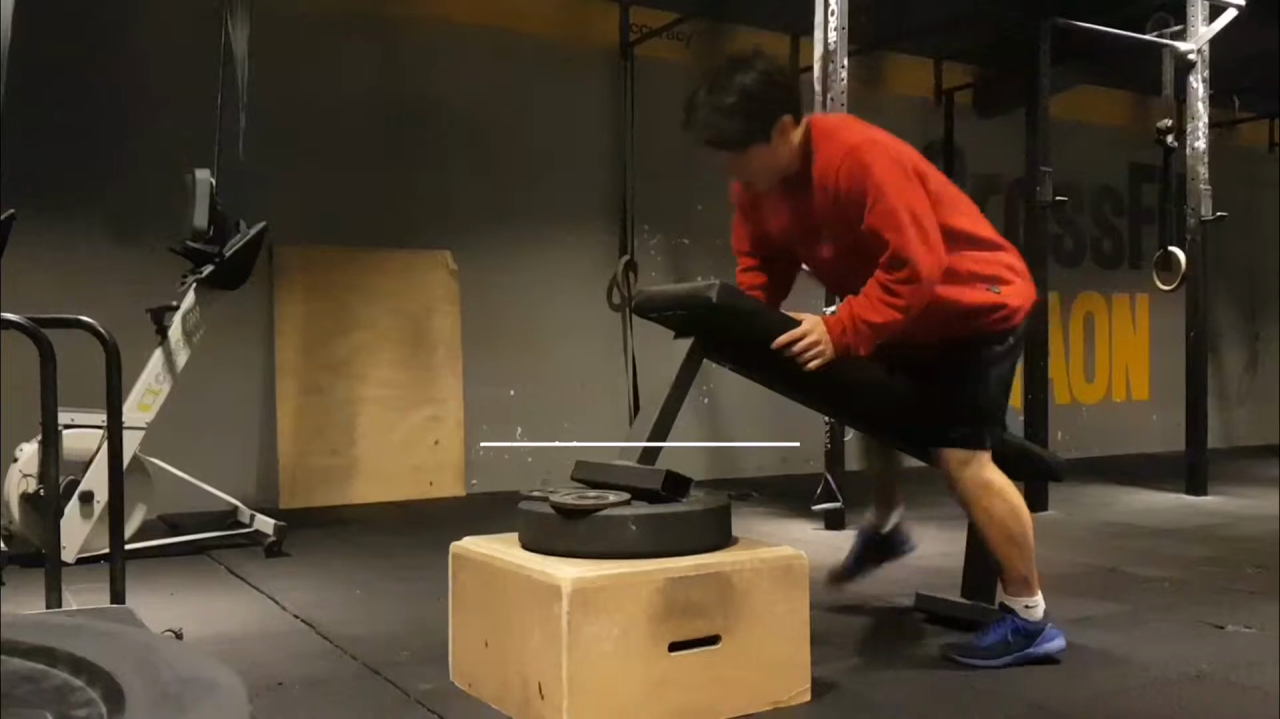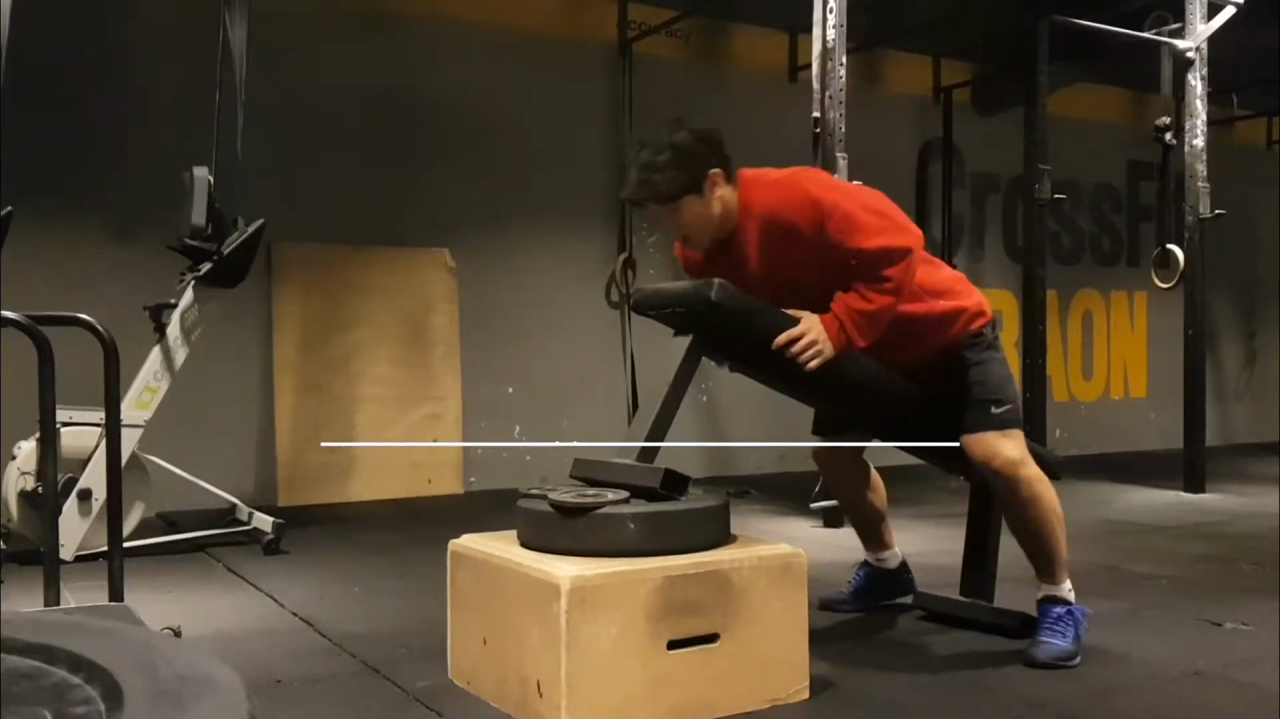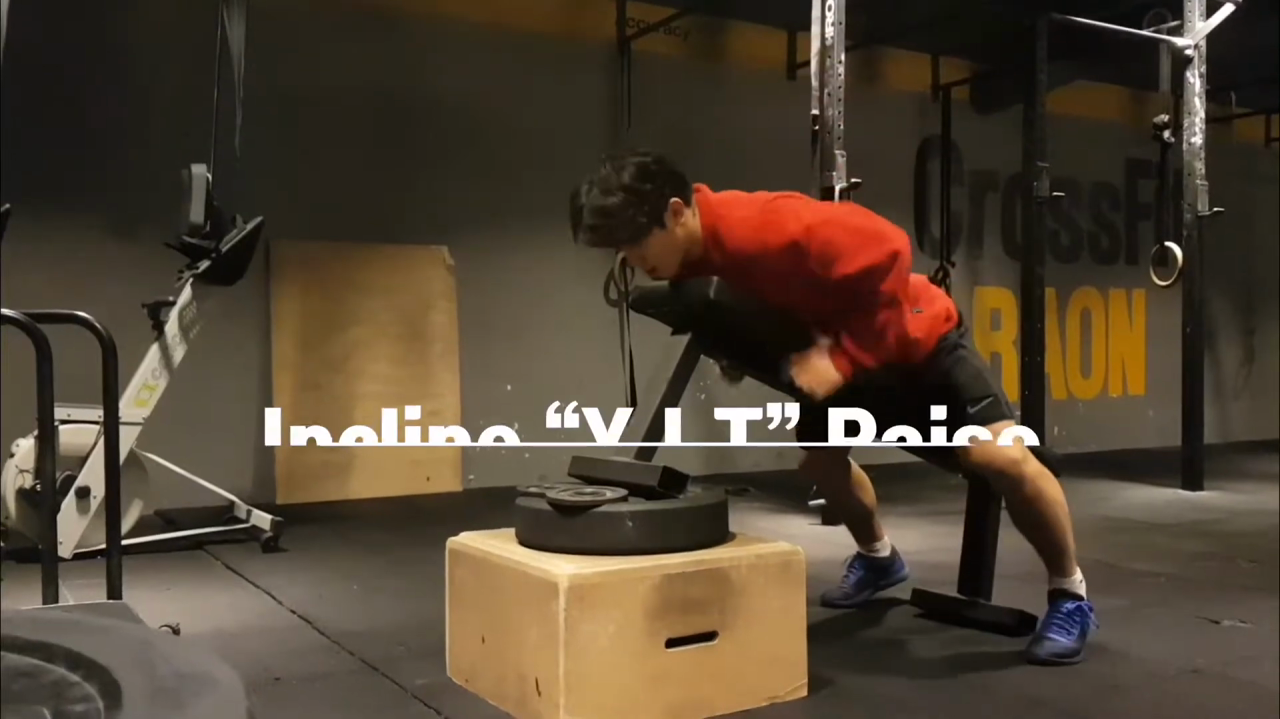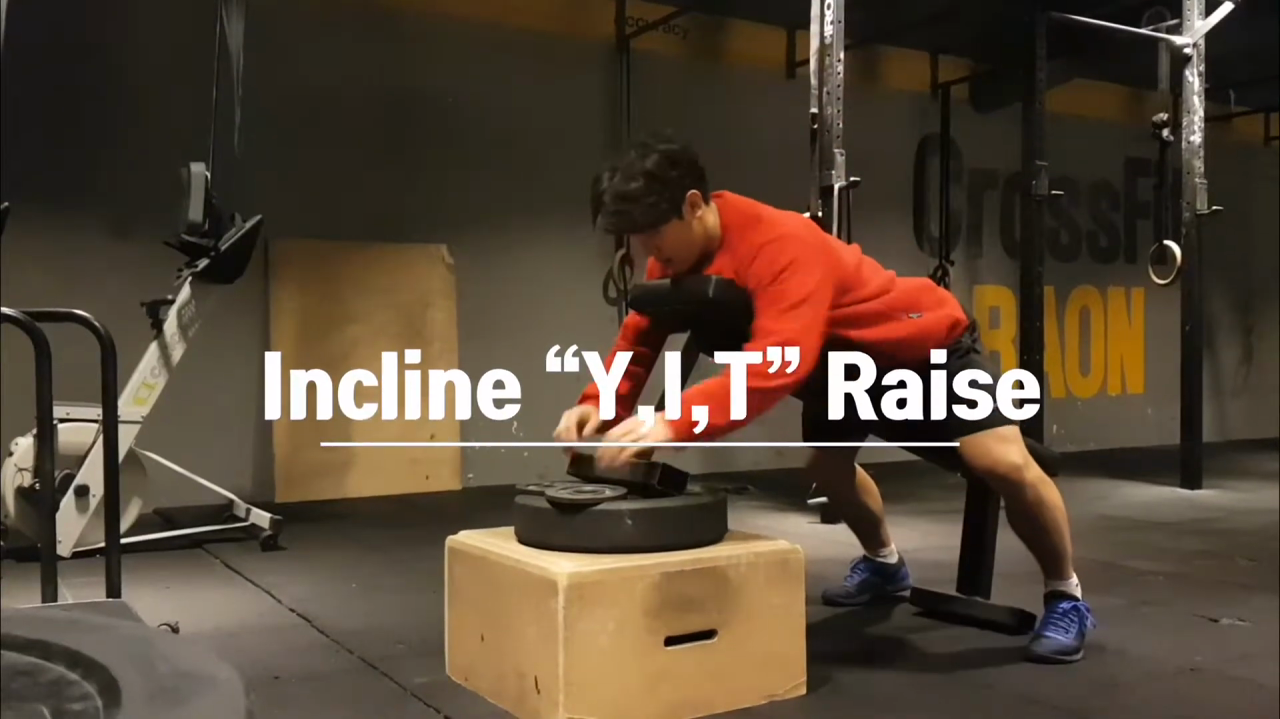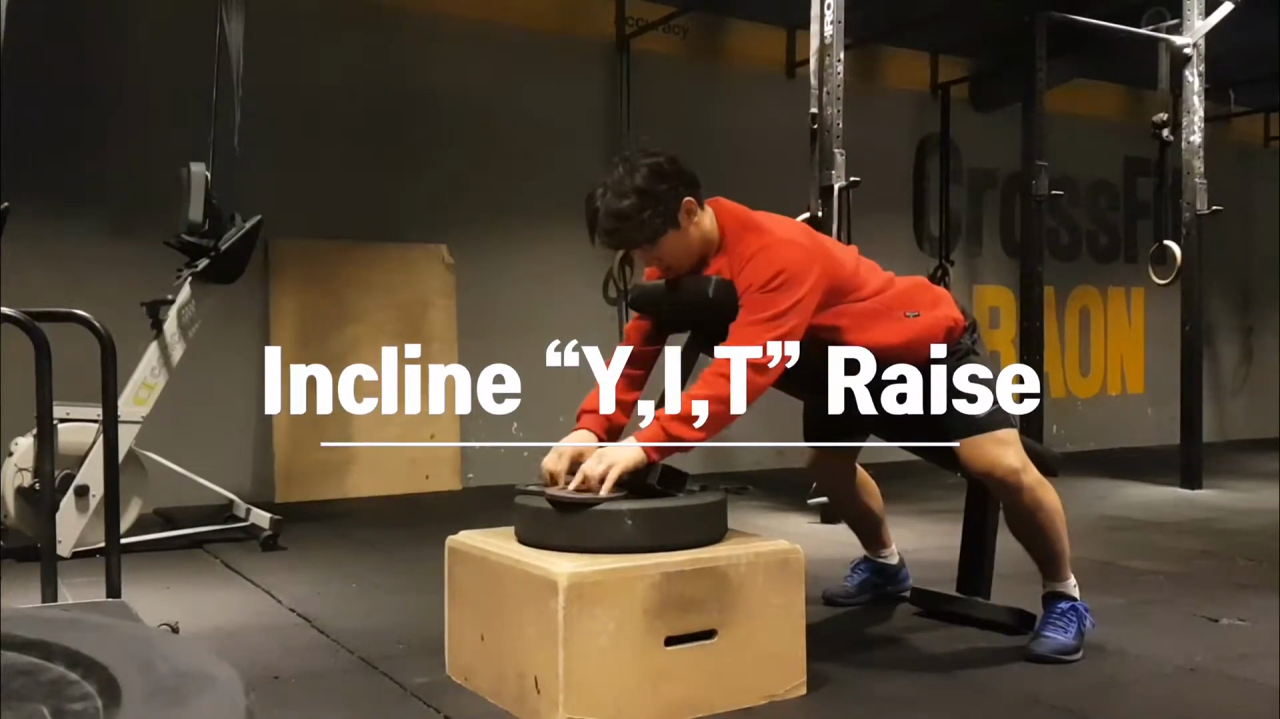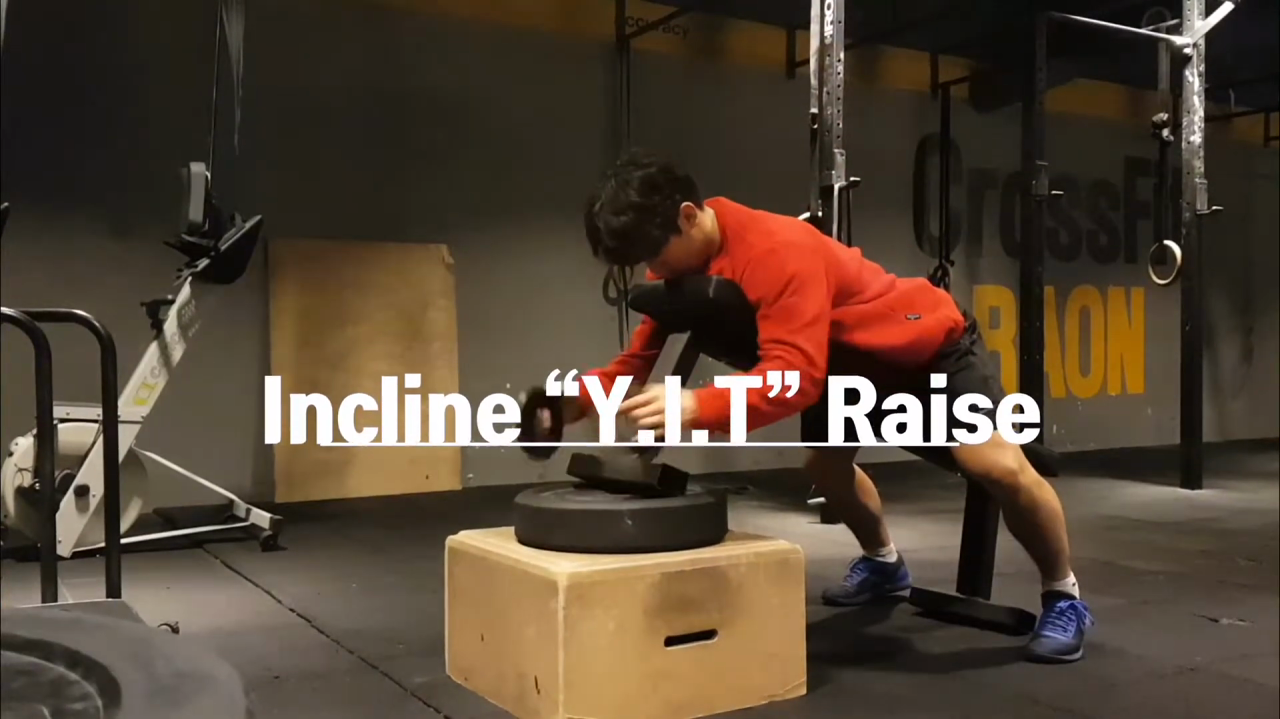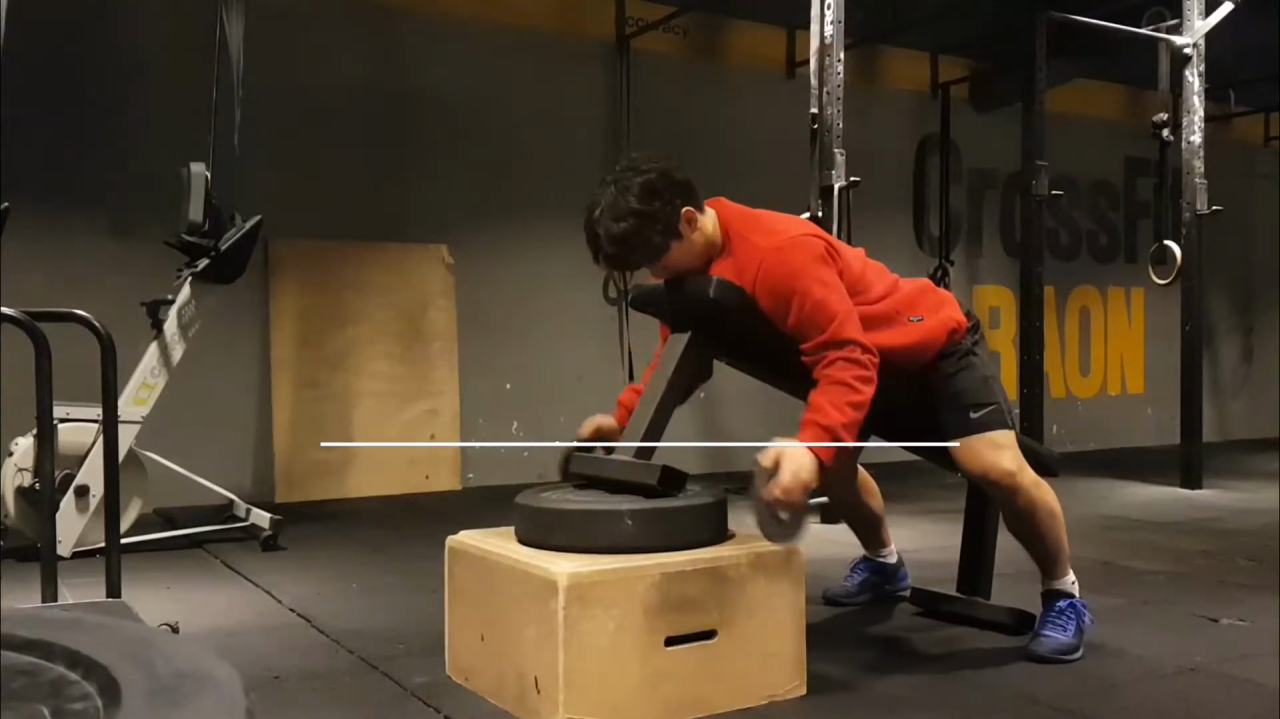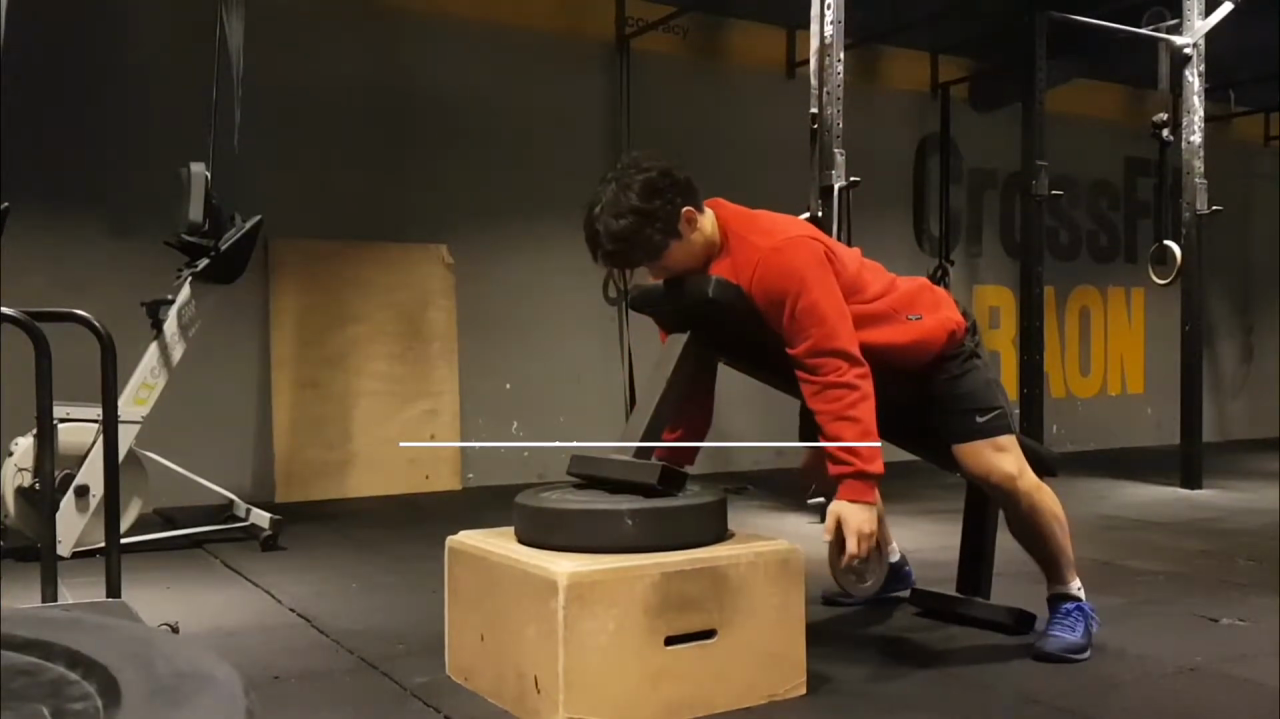
dt=0.4s
person 1, frame 1
left shoulder: (859, 156)
right shoulder: (752, 189)
left elbow: (915, 268)
right elbow: (759, 274)
left wrist: (842, 333)
left hip: (979, 307)
right hip: (903, 322)
left knee: (961, 458)
left ankle: (1027, 619)
right ankle: (884, 527)
person 1, frame 2
left shoulder: (794, 196)
right shoulder: (698, 253)
left elbow: (895, 247)
left wrist: (837, 328)
left hip: (948, 328)
right hip: (866, 349)
left knee: (1001, 456)
right knee: (833, 451)
left ankle: (1060, 600)
right ankle: (885, 568)
person 1, frame 3
left shoulder: (755, 226)
right shoulder: (675, 252)
left elbow: (884, 251)
left wrist: (845, 358)
left hip: (916, 338)
right hip: (831, 355)
left knee: (1002, 459)
right knee: (818, 459)
left ankle: (1070, 596)
right ankle: (878, 557)
person 1, frame 4
left shoulder: (780, 245)
right shoulder: (677, 257)
left elbow: (772, 363)
right elbow: (638, 343)
left wrist: (673, 425)
right wrist: (593, 405)
left hip: (927, 342)
left knee: (1003, 463)
right knee: (826, 462)
left ankle: (1066, 598)
right ankle: (883, 563)
person 1, frame 5
left shoulder: (775, 253)
right shoulder: (678, 262)
left elbow: (747, 370)
right elbow: (637, 353)
left wrist: (646, 444)
right wrist: (590, 429)
left hip: (927, 341)
left knee: (1001, 467)
right knee: (826, 461)
left ankle: (1064, 599)
right ankle: (884, 564)
person 1, frame 6
left shoulder: (776, 252)
right shoulder: (683, 262)
left elbow: (795, 371)
right elbow: (649, 354)
left wrist: (700, 409)
right wrist: (586, 394)
left hip: (929, 343)
right hip: (854, 358)
left knee: (998, 466)
right knee: (824, 461)
left ankle: (1063, 598)
right ankle: (883, 563)
person 1, frame 7
left shoulder: (782, 252)
right shoulder: (688, 266)
left elbow: (847, 358)
left wrist: (811, 444)
right wrist: (624, 417)
left hip: (932, 343)
right hip: (864, 353)
left knee: (996, 467)
right knee: (827, 464)
left ankle: (1063, 596)
right ankle: (884, 563)
person 1, frame 8
left shoulder: (780, 253)
right shoulder: (686, 269)
left elbow: (836, 371)
right elbow: (692, 378)
left wrist: (857, 486)
right wrist: (666, 470)
left hip: (931, 342)
right hip: (871, 357)
left knee: (999, 471)
right knee: (821, 464)
left ankle: (1070, 600)
right ankle: (889, 563)
